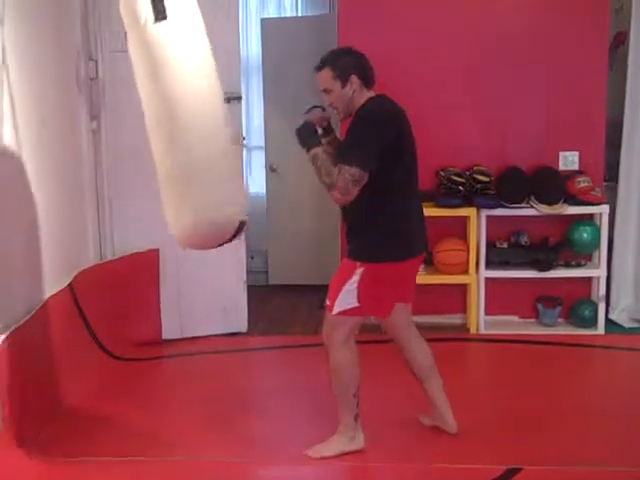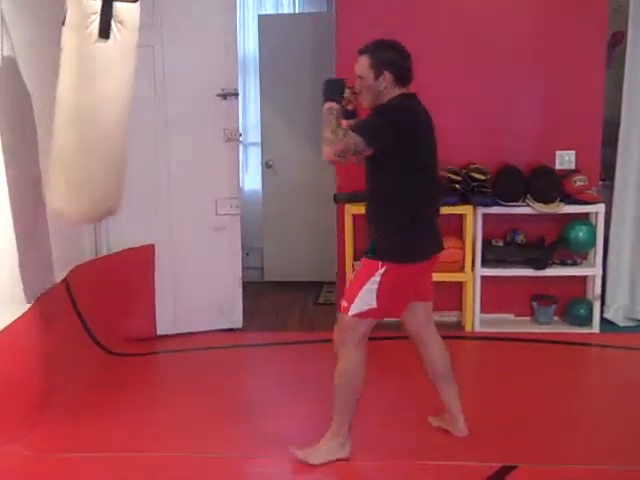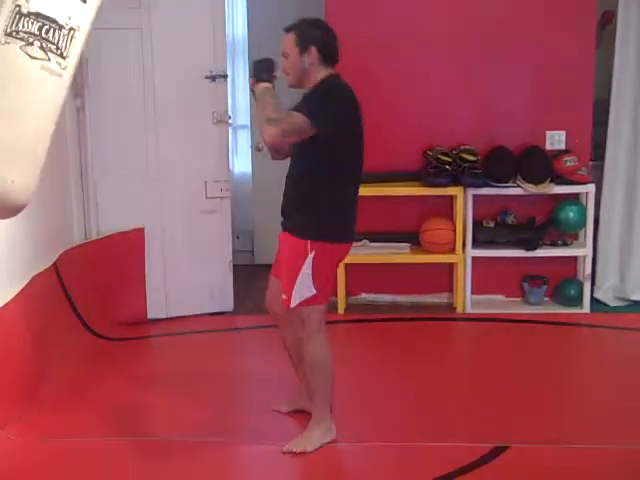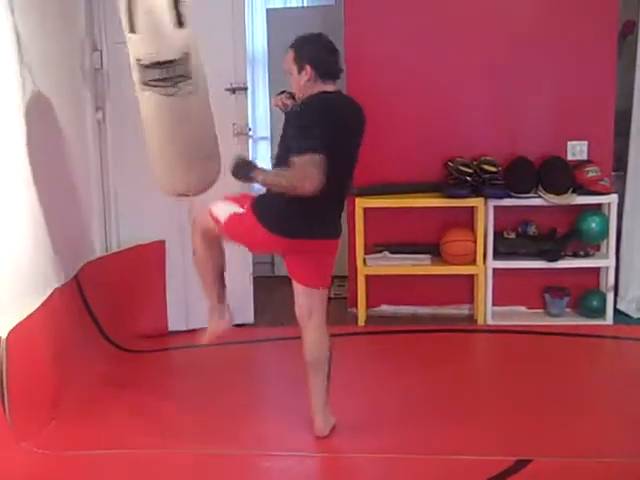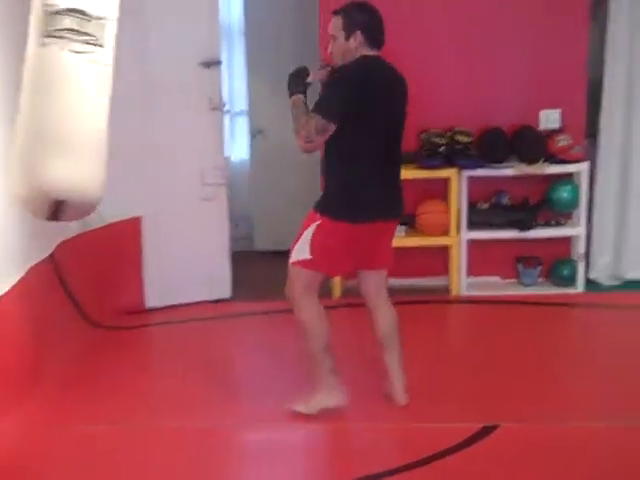
dt=1s
person 1, frame 1
left shoulder: (370, 120)
right shoulder: (385, 112)
left elbow: (343, 190)
left wrist: (313, 145)
right wrist: (328, 135)
left hip: (377, 248)
right hip: (402, 242)
left knee: (336, 334)
right knee: (401, 327)
left ankle: (349, 432)
right ankle: (443, 412)
person 1, frame 2
left shoulder: (393, 115)
right shoulder: (408, 112)
left elbow: (333, 152)
right elbow: (368, 150)
left wrist: (331, 103)
right wrist: (352, 118)
left hip: (395, 249)
right hip: (416, 243)
left knee: (348, 337)
right knee: (422, 330)
left ankle: (337, 440)
right ankle: (456, 417)
person 1, frame 3
left shoulder: (333, 98)
right shoulder: (317, 99)
left elbow: (275, 133)
right elbow: (280, 149)
left wrist: (264, 86)
right wrist: (268, 99)
left hip: (318, 233)
right hip: (299, 225)
left knee: (306, 324)
right knee: (278, 308)
left ankle: (323, 423)
right ankle: (309, 395)
person 1, frame 4
left shoulder: (308, 112)
right shoulder: (353, 113)
left elbow: (307, 180)
left wrist: (255, 174)
left hip: (276, 222)
right hip: (322, 233)
left knee: (204, 223)
right knee: (313, 319)
left ankle: (218, 311)
right ankle: (321, 416)
person 1, frame 5
left shoulder: (346, 78)
right shoulder: (394, 81)
left elbow: (309, 140)
left wrist: (297, 93)
left hip: (343, 210)
right hip: (384, 208)
left knee: (300, 288)
right knee: (376, 293)
left ankle: (328, 386)
right ankle: (398, 385)
